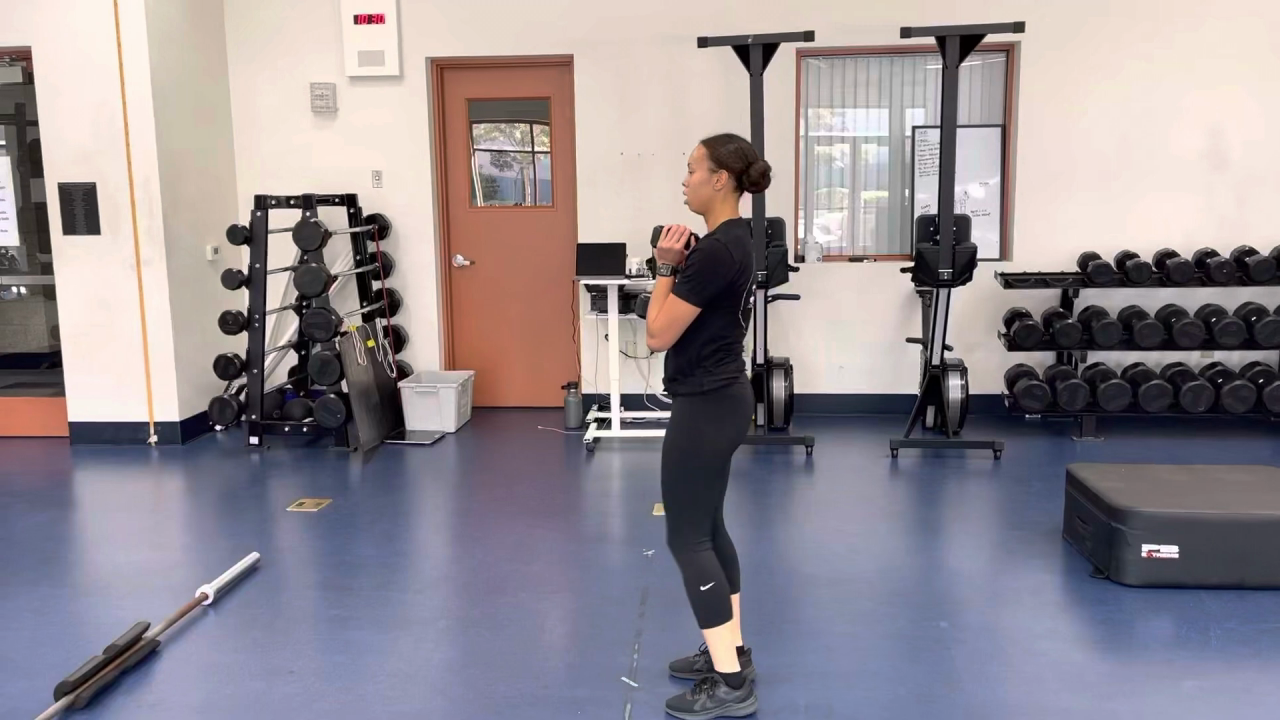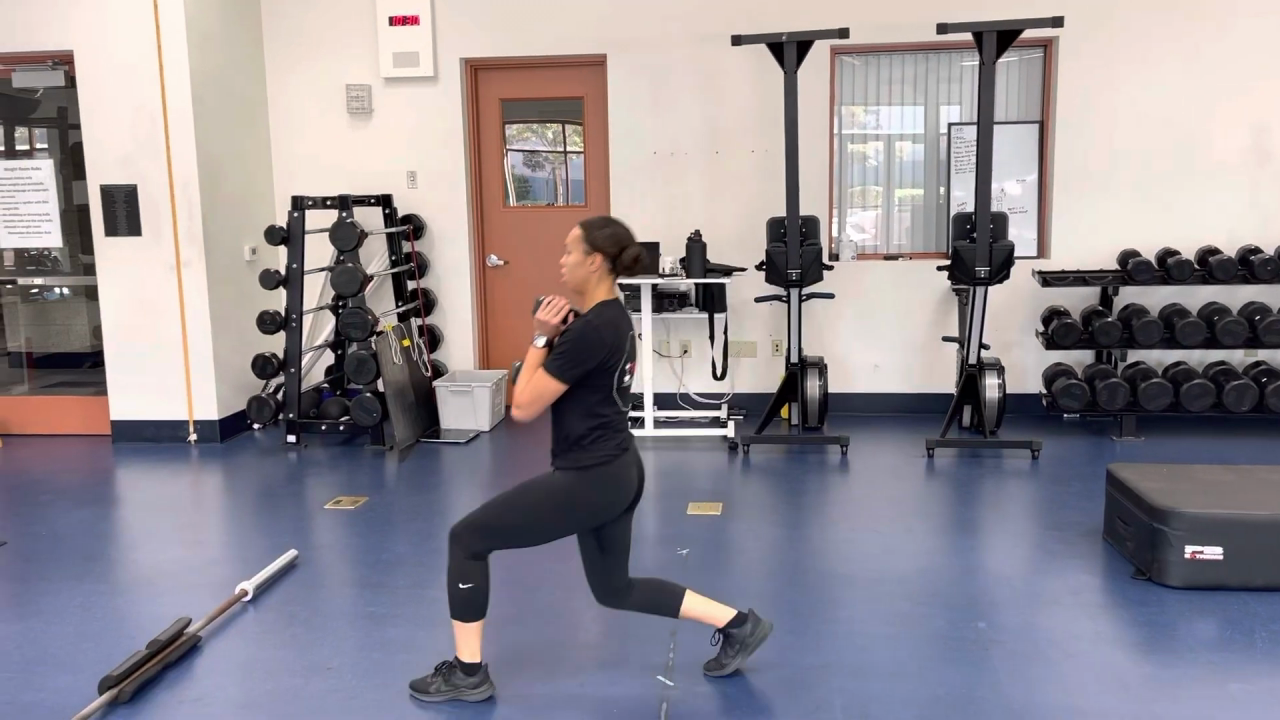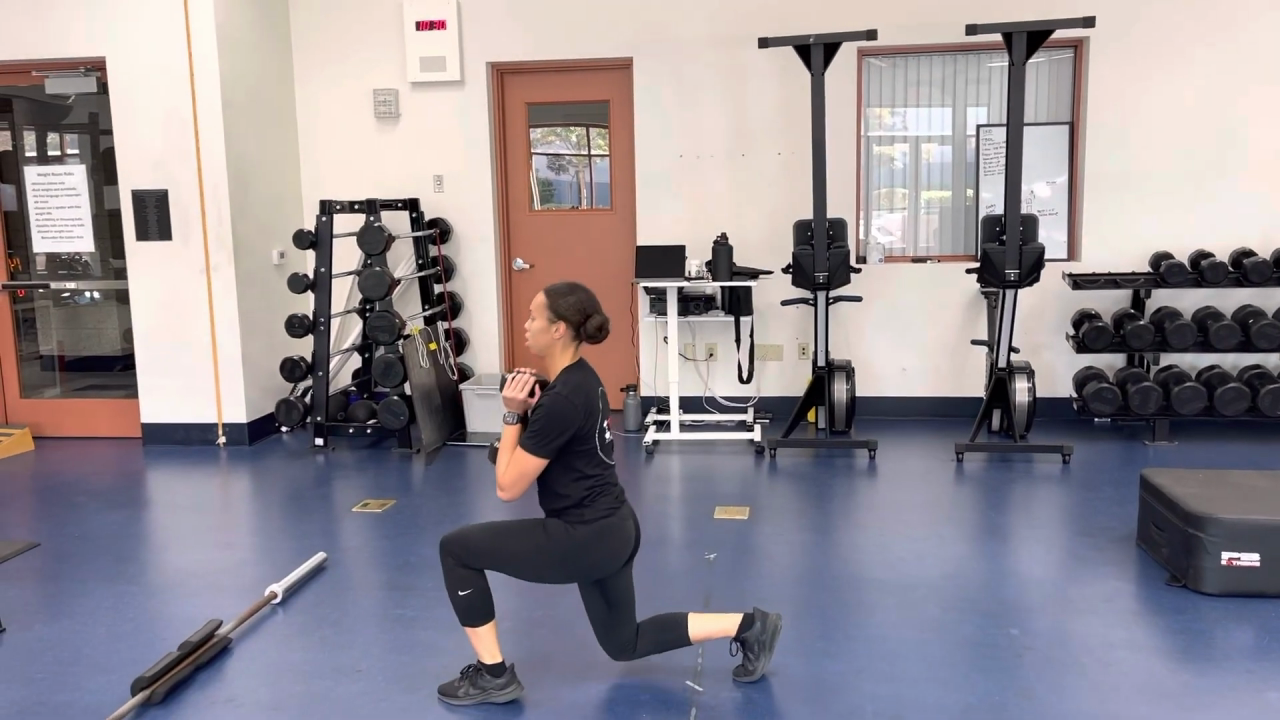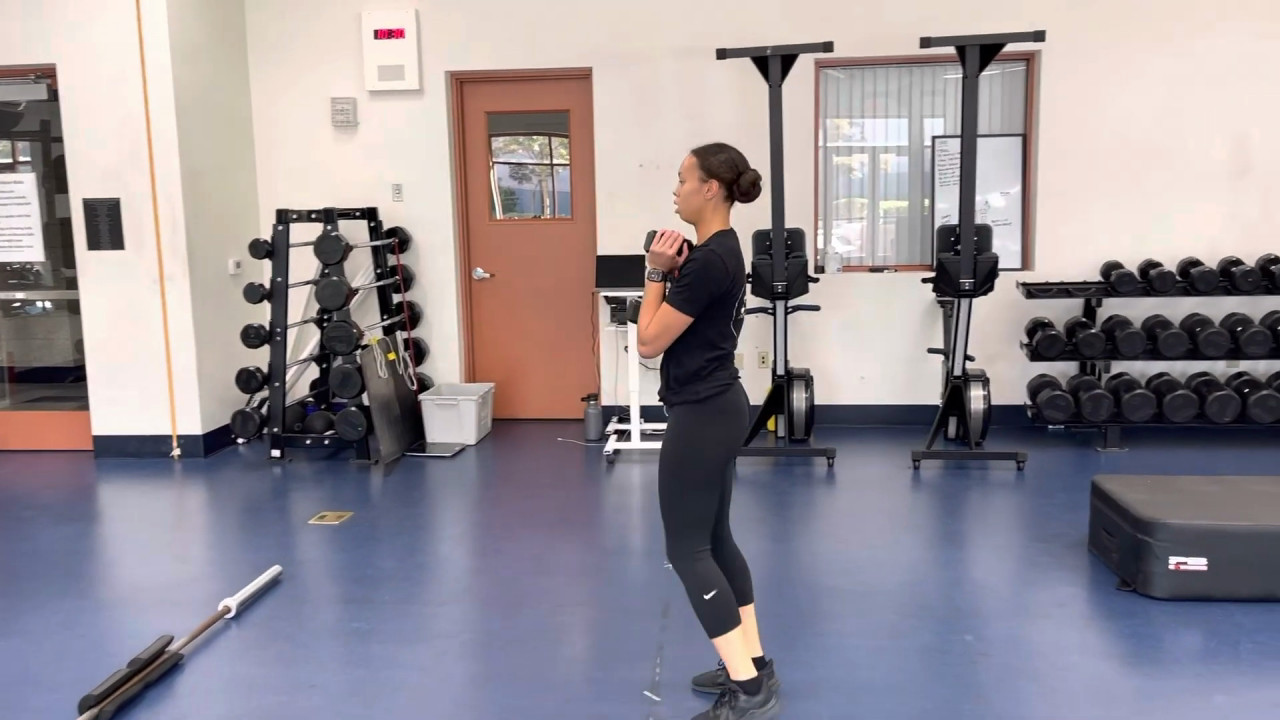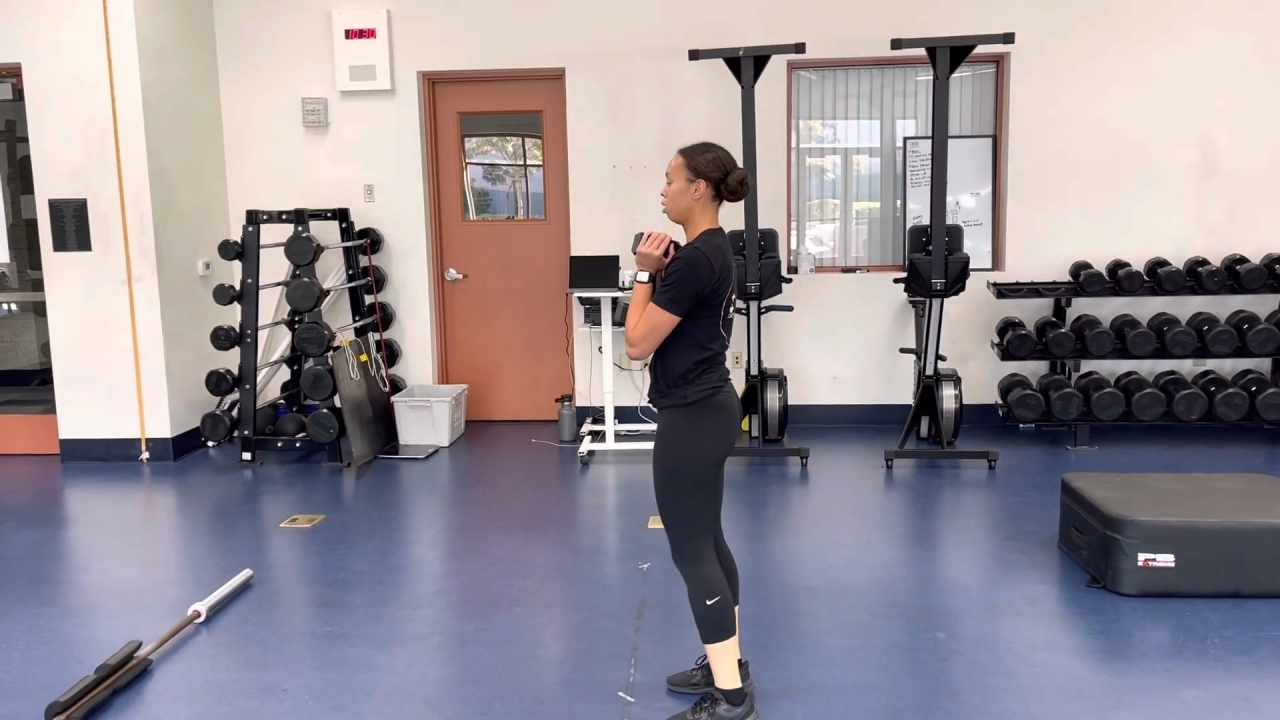
dt=1s
person 1, frame 1
left shoulder: (716, 249)
right shoulder: (732, 240)
left elbow: (659, 334)
left wrist: (665, 267)
right wrist: (678, 264)
left hip: (706, 406)
right hip: (722, 398)
left knee: (686, 539)
right knee: (705, 525)
right ankle: (730, 652)
person 1, frame 2
left shoulder: (591, 329)
right shoulder: (610, 317)
left elbow: (523, 408)
left wrist: (542, 339)
right wrist: (556, 338)
left hip: (588, 480)
right hip: (616, 473)
left knee: (467, 538)
right knee: (613, 588)
left ankle: (467, 671)
right ankle: (738, 624)
person 1, frame 3
left shoulder: (561, 399)
right shoulder: (580, 379)
left elbow: (509, 487)
left wrist: (513, 416)
right wrist: (528, 415)
left hip: (586, 536)
right hip: (611, 529)
left knee: (457, 549)
right knee: (623, 642)
left ankle: (492, 675)
right ankle: (750, 627)
person 1, frame 4
left shoulder: (709, 260)
right shoulder: (719, 250)
left elbow: (649, 341)
right elbow: (677, 323)
left wrist: (657, 272)
right wrist: (673, 271)
left hip: (701, 415)
right hip: (719, 407)
left knee: (687, 549)
right knee: (714, 540)
right ankle: (753, 664)
person 1, frame 5
left shoulder: (695, 259)
right shoulder: (712, 250)
left elbow: (638, 343)
left wrist: (645, 273)
right wrist: (662, 274)
left hip: (691, 418)
right hip: (710, 408)
left knee: (692, 554)
right knee: (706, 541)
right ankle: (728, 665)
